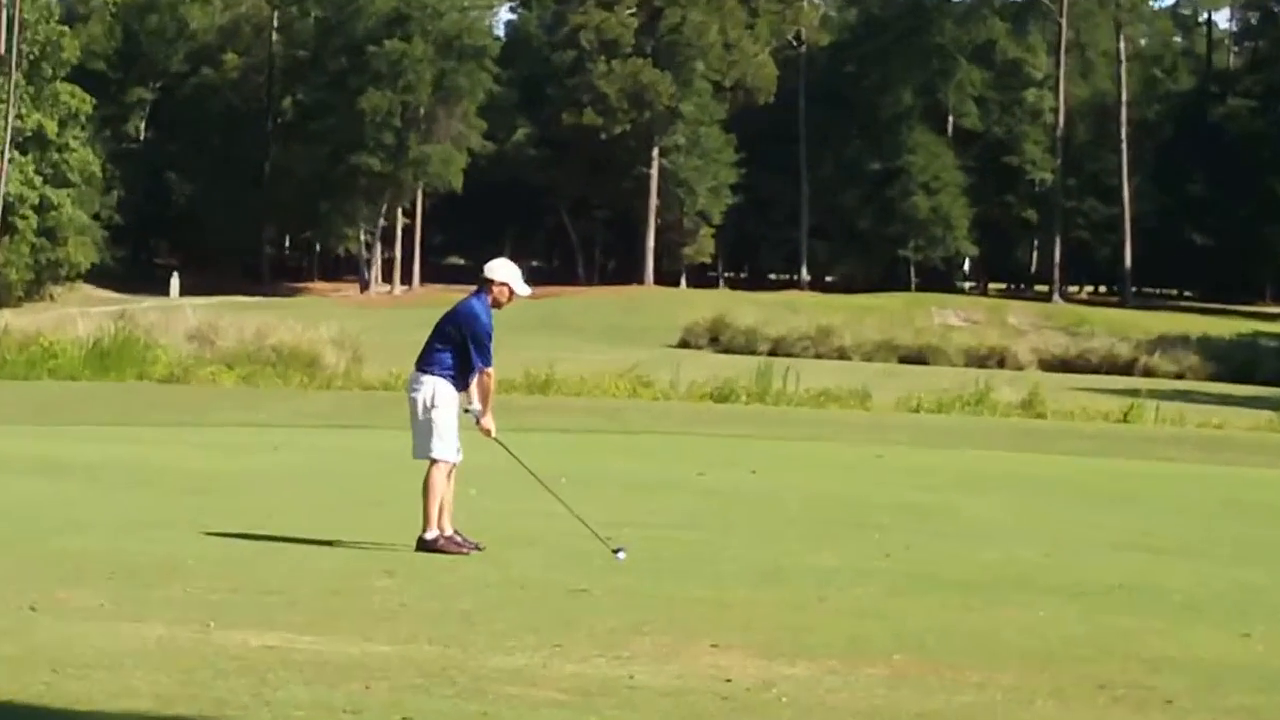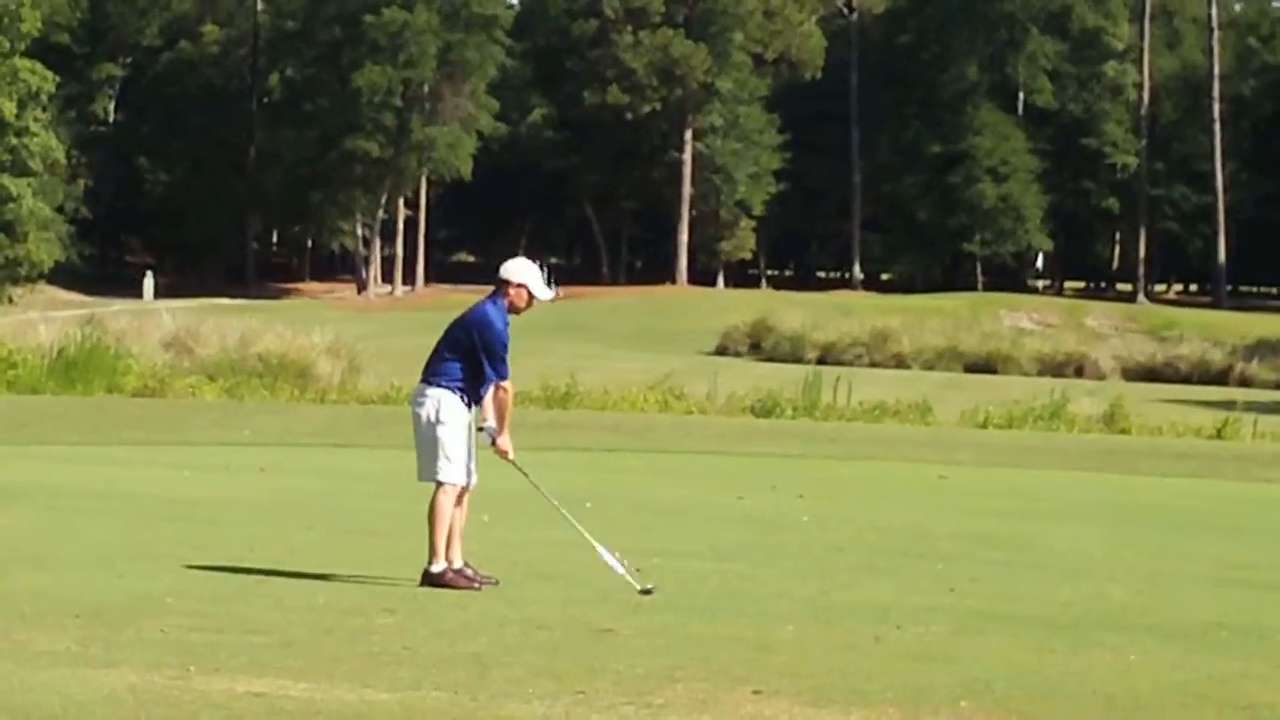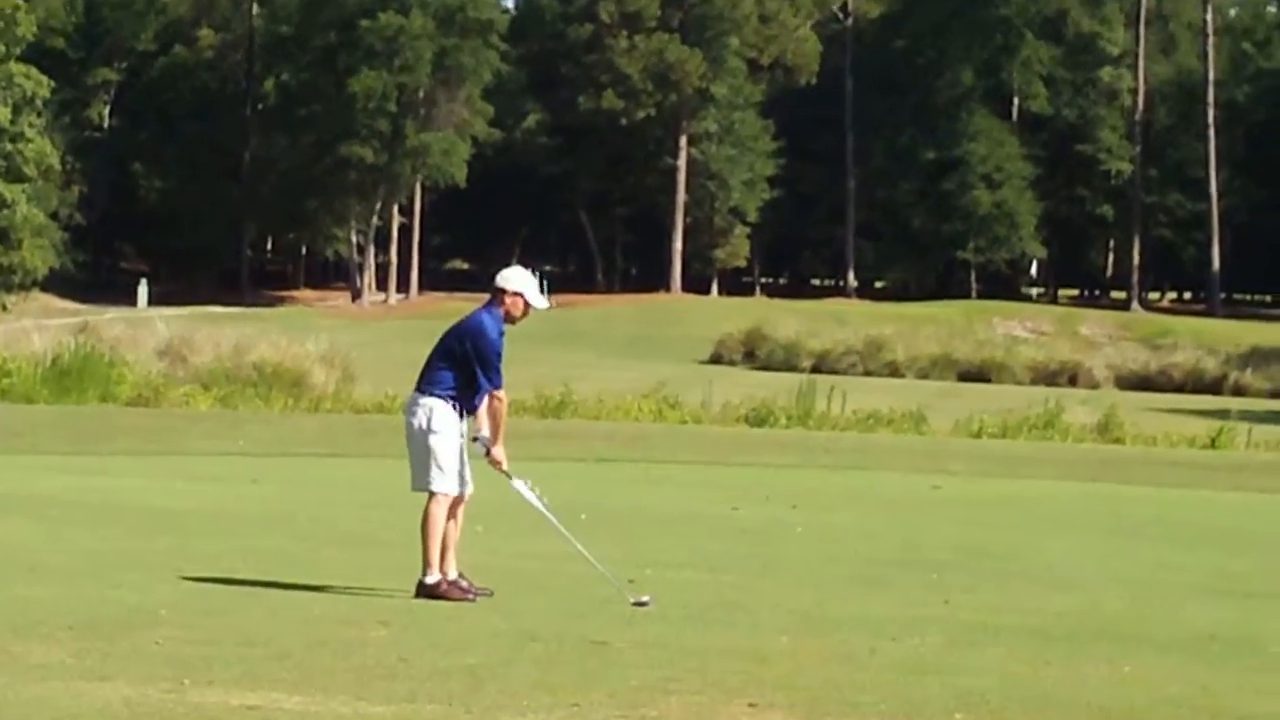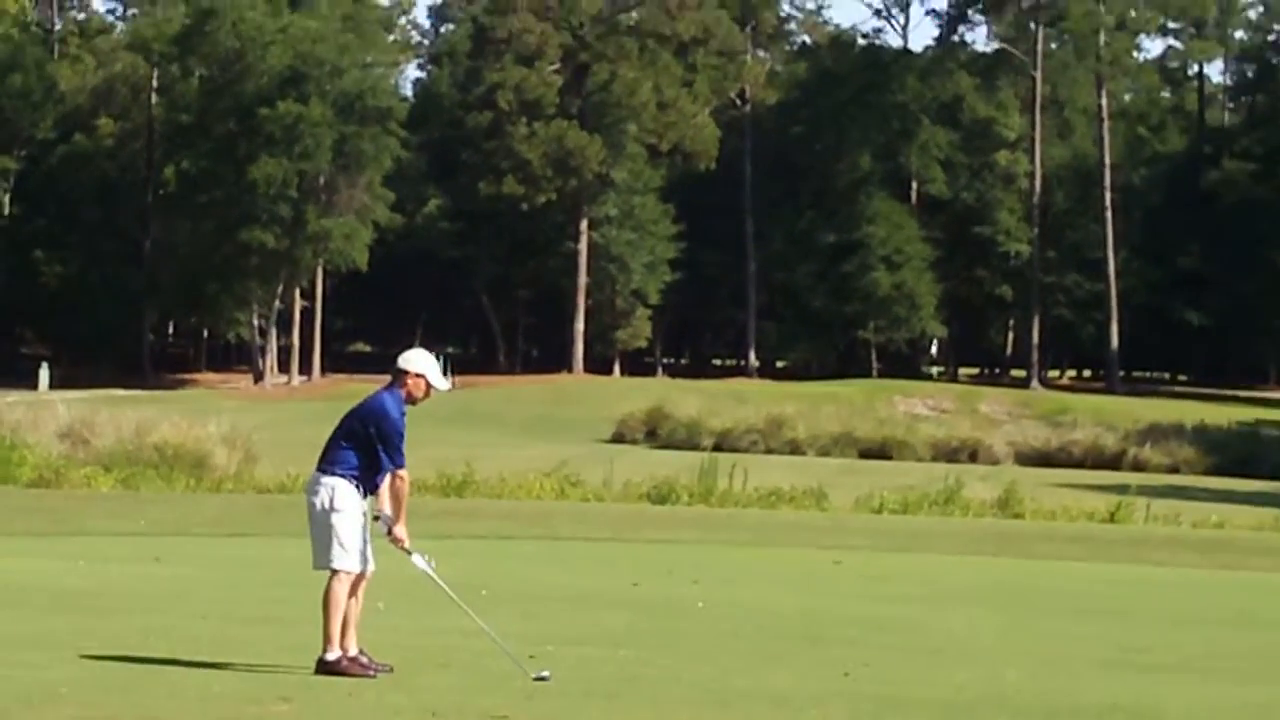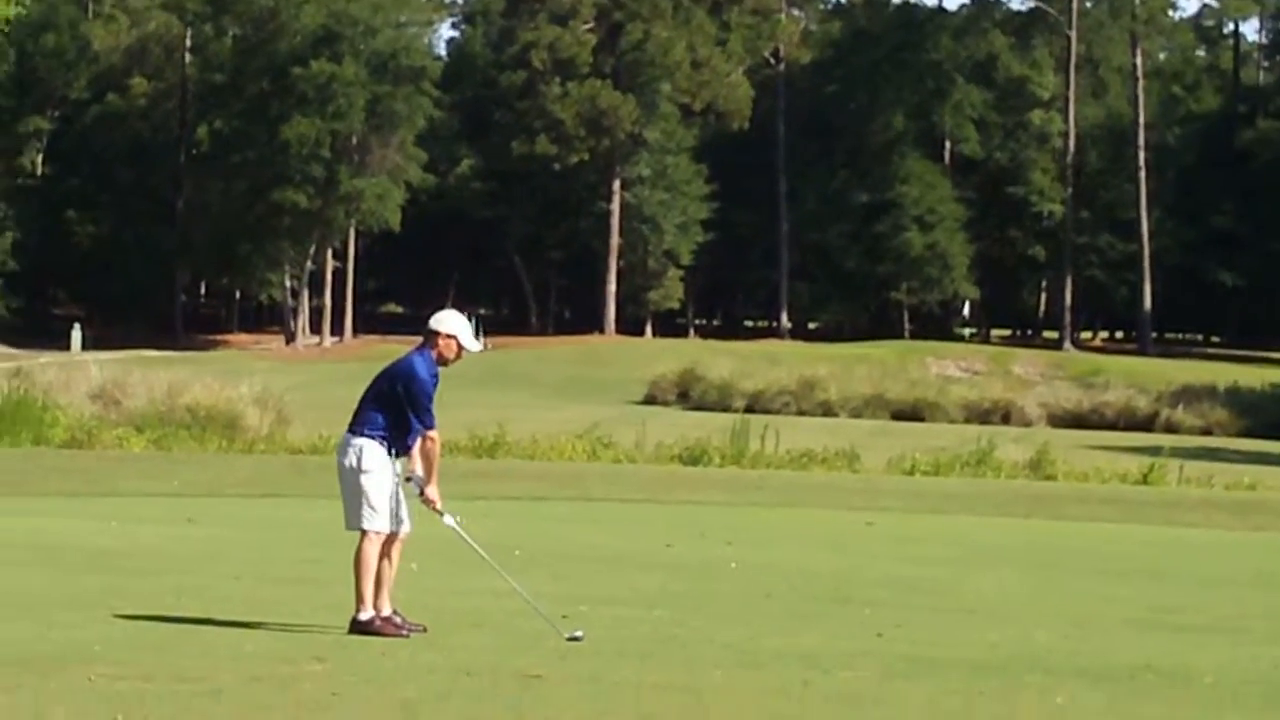
dt=0.3s
person 1, frame 1
left shoulder: (474, 309)
right shoulder: (477, 314)
left elbow: (472, 365)
right elbow: (487, 371)
left wrist: (475, 404)
right wrist: (487, 414)
left hip: (444, 386)
right hip: (435, 386)
left knee: (451, 461)
right knee: (441, 459)
left ankle: (445, 530)
right ankle: (430, 534)
person 1, frame 2
left shoulder: (489, 315)
right shoulder: (490, 320)
left elbow: (487, 378)
right elbow: (503, 386)
left wrist: (490, 422)
right wrist: (504, 433)
left hip: (454, 403)
right hip: (442, 401)
left knee: (464, 484)
right knee: (449, 483)
person 1, frame 3
left shoulder: (485, 324)
right shoulder: (485, 328)
left elbow: (482, 388)
right elbow: (498, 395)
left wrist: (484, 433)
right wrist: (498, 444)
left hip: (448, 413)
right hip: (436, 410)
left knee: (459, 494)
right knee: (442, 493)
person 1, frame 4
left shoulder: (388, 406)
right shoulder: (387, 409)
left elbow: (384, 468)
right elbow: (400, 475)
left wrist: (385, 511)
right wrist: (400, 523)
left hip: (350, 492)
right hip: (337, 490)
left knee: (361, 572)
right knee: (344, 571)
left ankle: (350, 650)
right ankle: (331, 655)
person 1, frame 5
left shoulder: (421, 369)
right shoulder: (416, 371)
left elbow: (415, 429)
right elbow: (431, 436)
left wrist: (417, 472)
right wrist: (431, 484)
left hip: (383, 454)
right hip: (368, 450)
left knee: (396, 532)
right knee: (375, 531)
left ankle: (383, 610)
right ankle: (364, 615)
